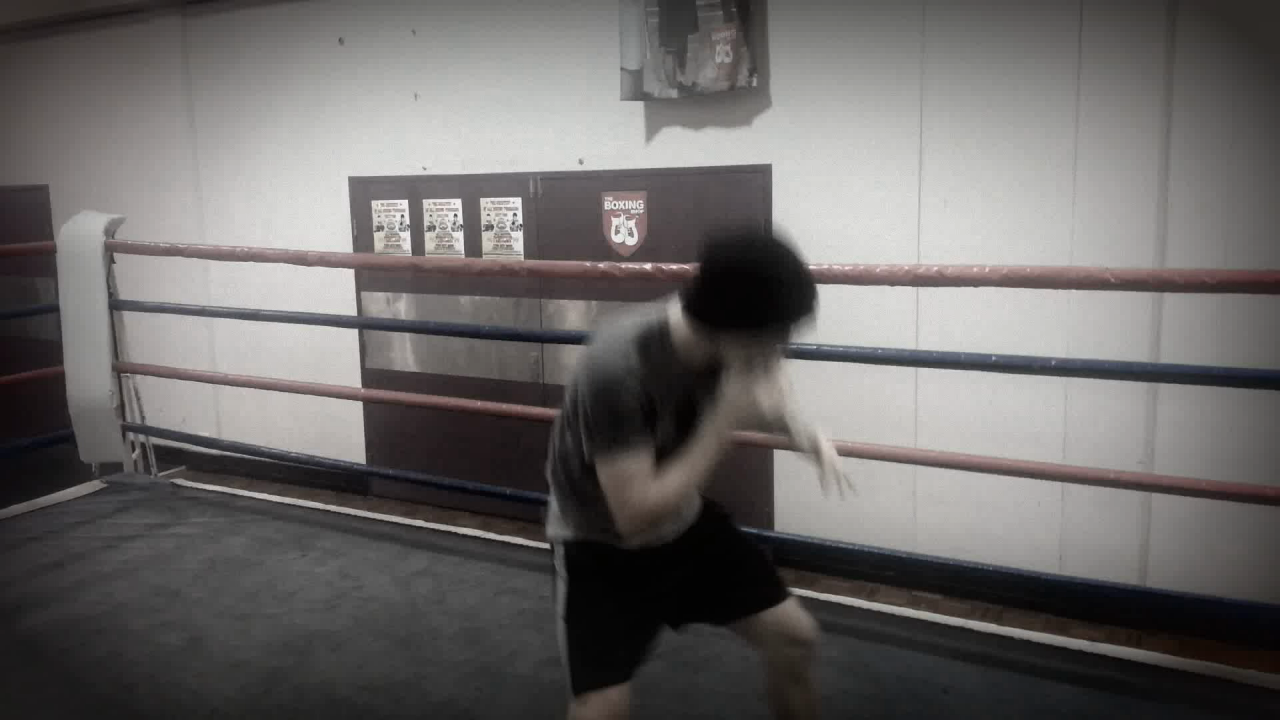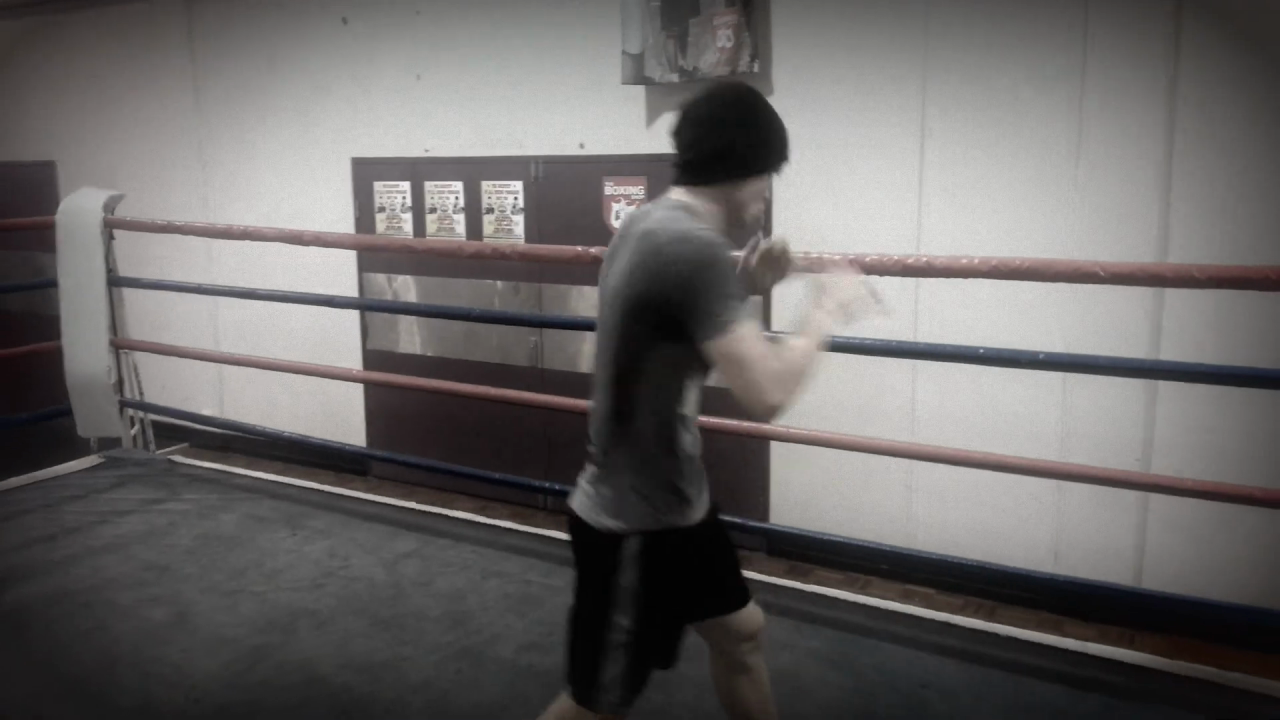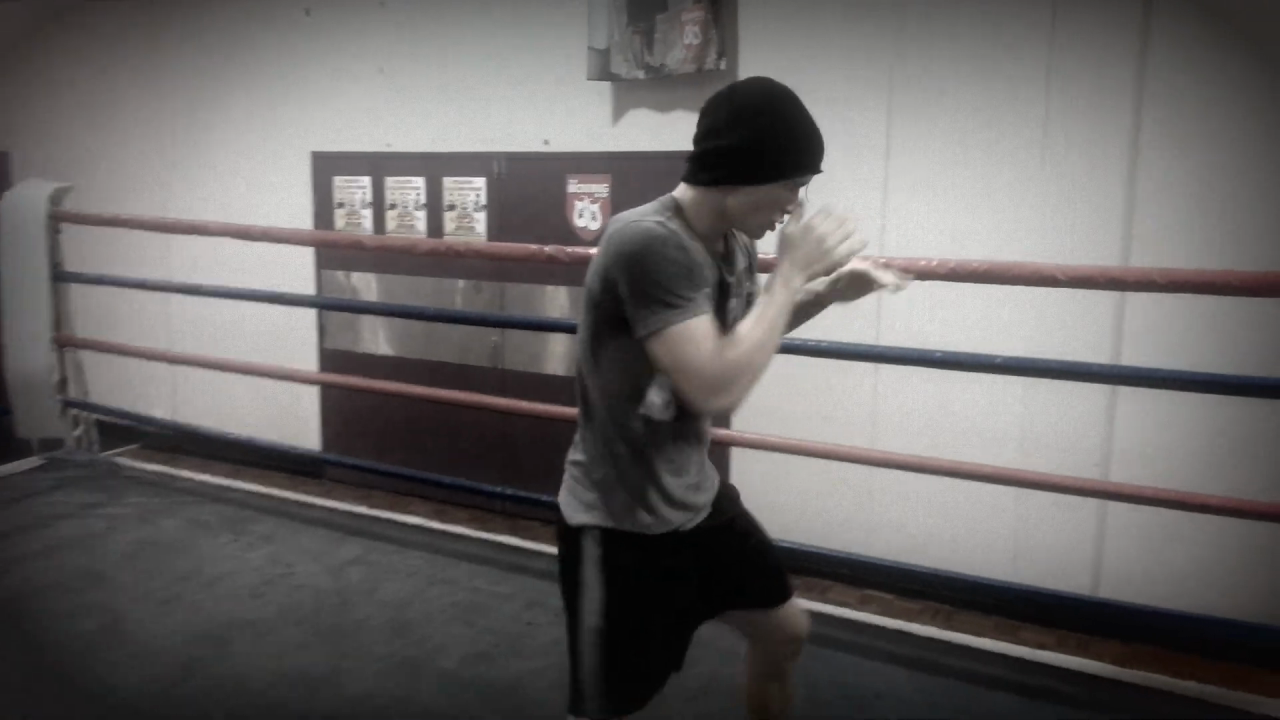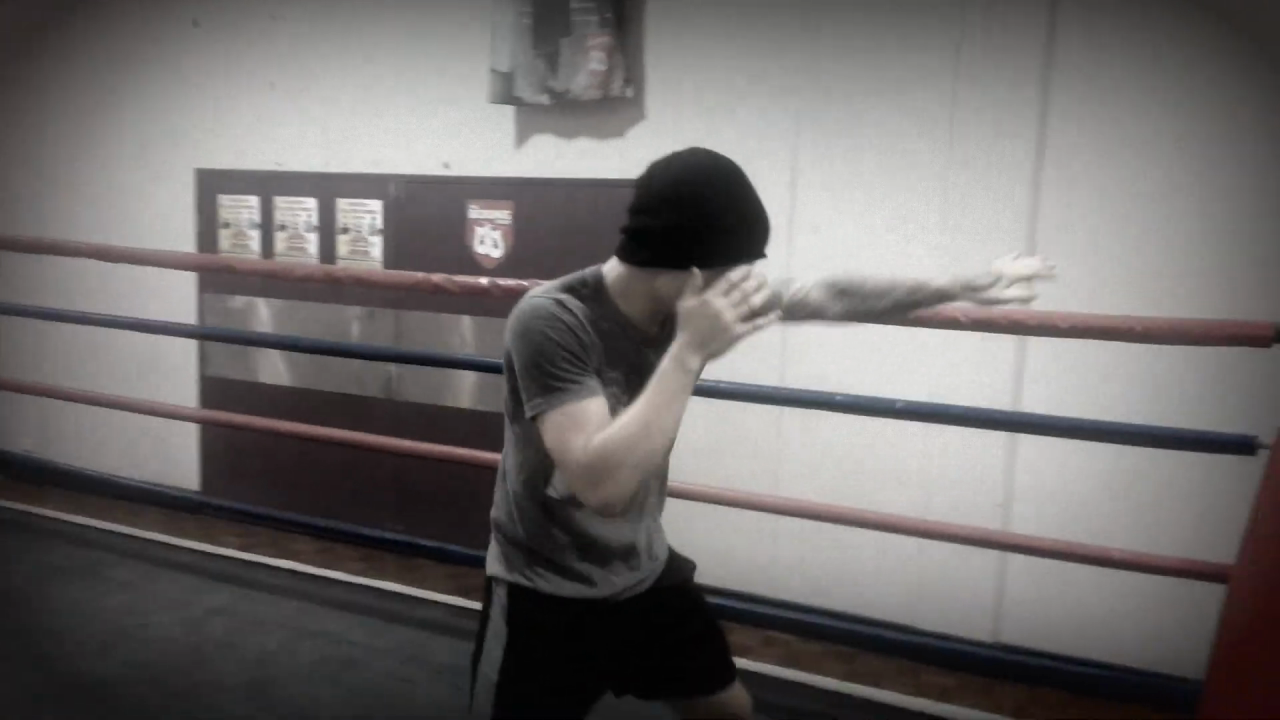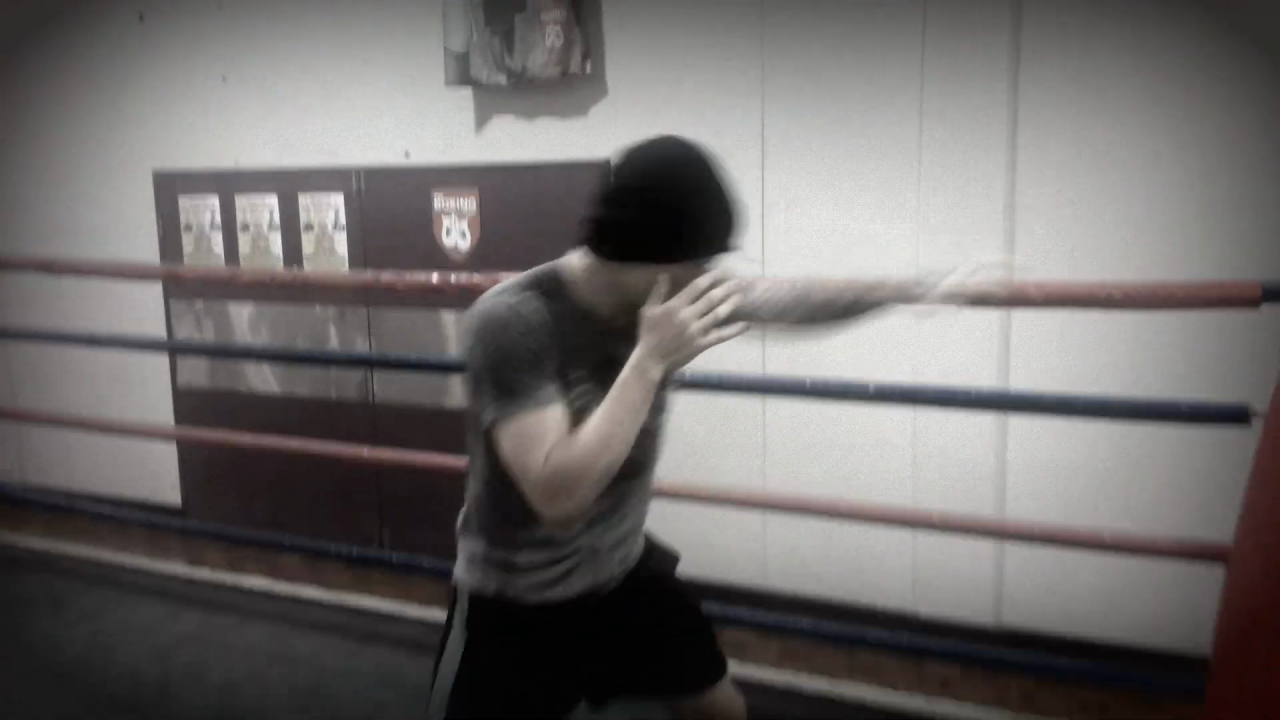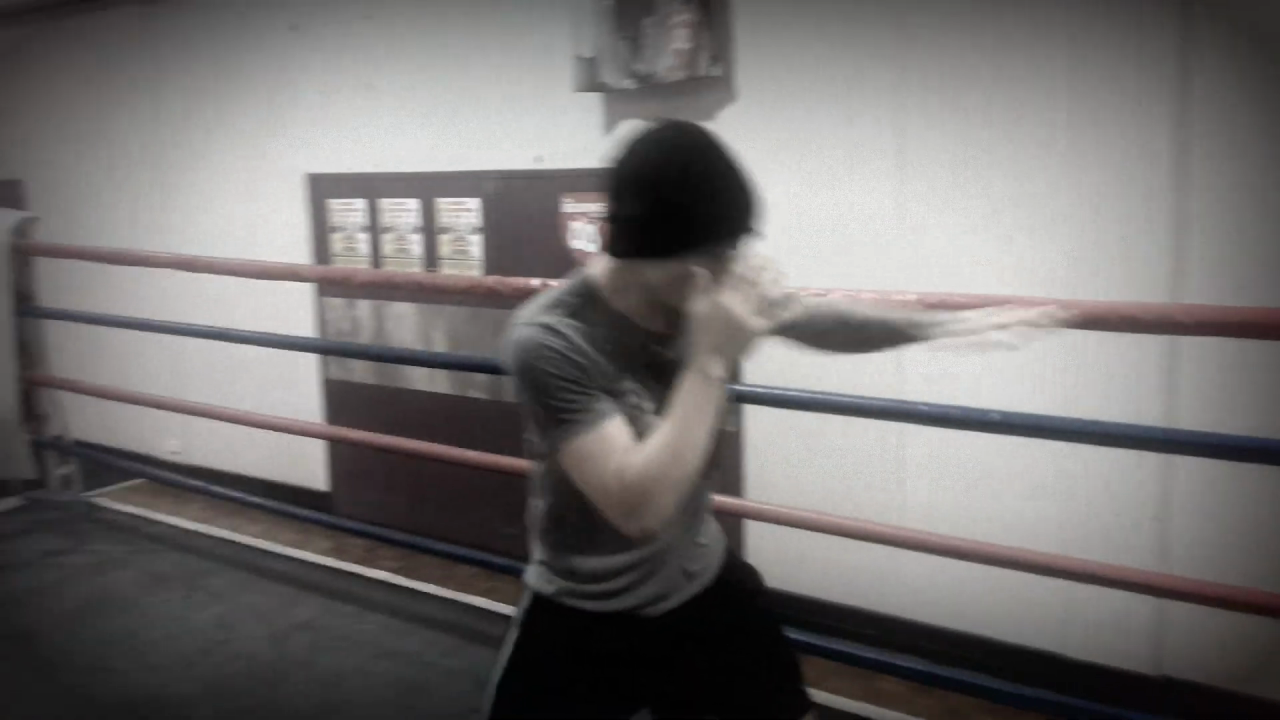
dt=0.5s
person 1, frame 1
left shoulder: (726, 341)
right shoulder: (618, 370)
left elbow: (747, 400)
right elbow: (637, 515)
left wrist: (803, 432)
right wrist: (722, 420)
left hip: (684, 520)
right hip: (604, 543)
left knee: (794, 636)
person 1, frame 2
left shoulder: (648, 227)
right shoulder: (691, 247)
right elbow: (765, 393)
left wrist: (748, 286)
right wrist: (827, 309)
left hip: (673, 500)
right hip: (636, 518)
left knee: (740, 632)
person 1, frame 3
left shoulder: (726, 237)
right shoulder: (649, 241)
left elbow: (754, 326)
right elbow: (718, 389)
left wrist: (831, 288)
right wrist: (792, 271)
left hip: (694, 495)
right hip: (619, 513)
left knee: (783, 631)
person 1, frame 4
left shoulder: (694, 302)
right shoulder: (550, 321)
left elbow: (827, 298)
right elbow: (601, 483)
left wrist: (961, 288)
right wrist: (690, 351)
left hip: (643, 571)
right hip: (546, 592)
person 1, frame 5
left shoulder: (673, 296)
right shoulder: (508, 322)
left elbow: (787, 304)
right elbow: (557, 495)
left wrist: (920, 284)
right wrist: (651, 358)
left hip: (617, 569)
right hip: (512, 601)
person 1, frame 6
left shoulder: (711, 291)
right shoulder: (545, 342)
left elbow: (816, 323)
right elbow: (638, 509)
left wrist: (946, 324)
right wrist: (709, 360)
left hip: (695, 581)
right hip: (579, 614)
